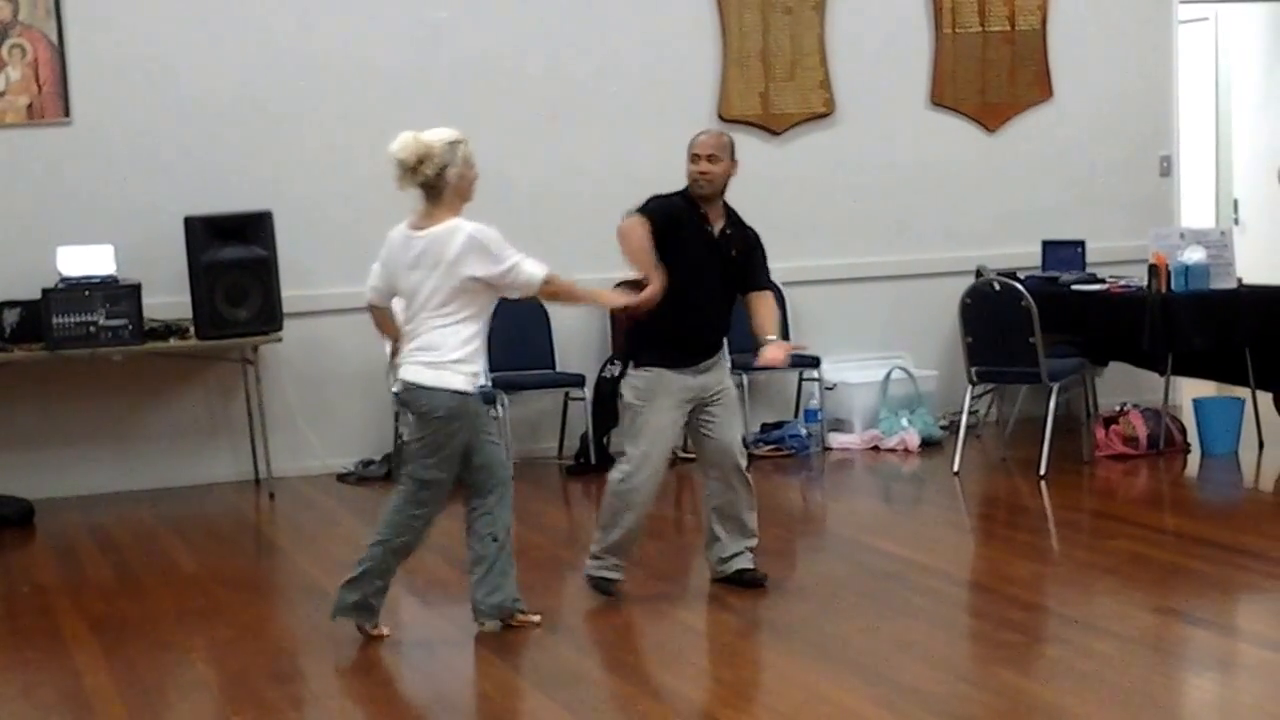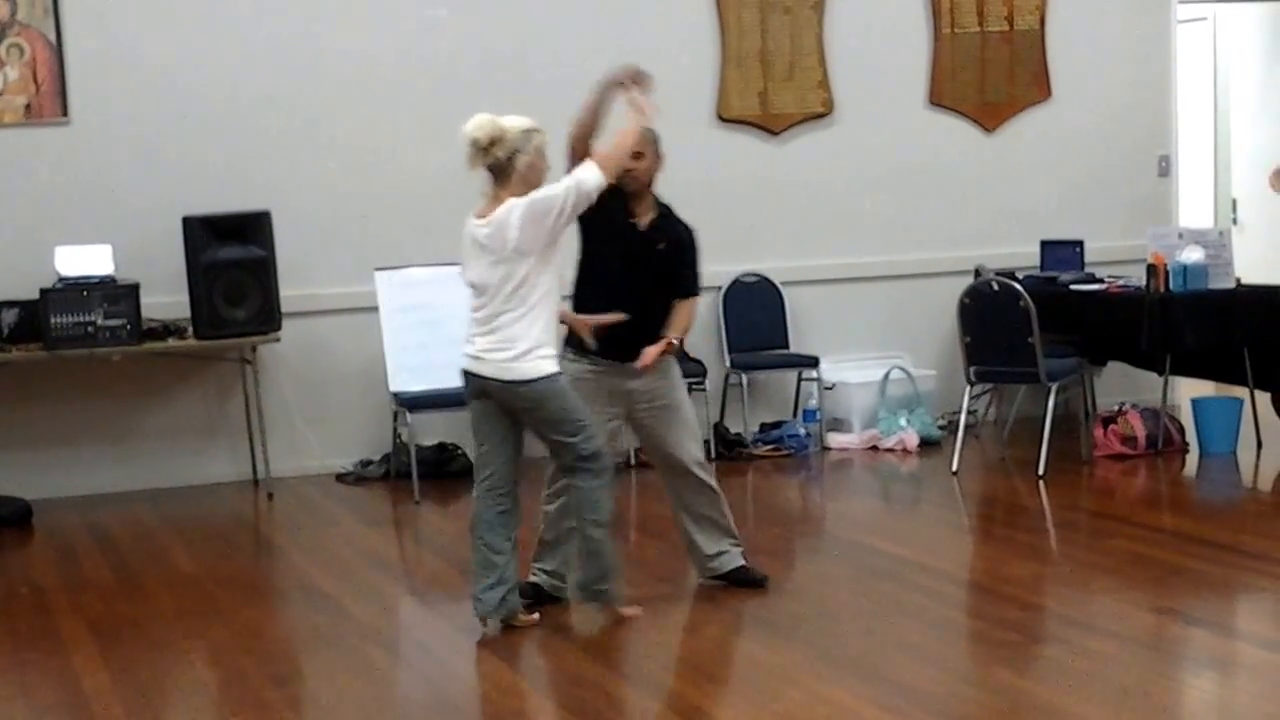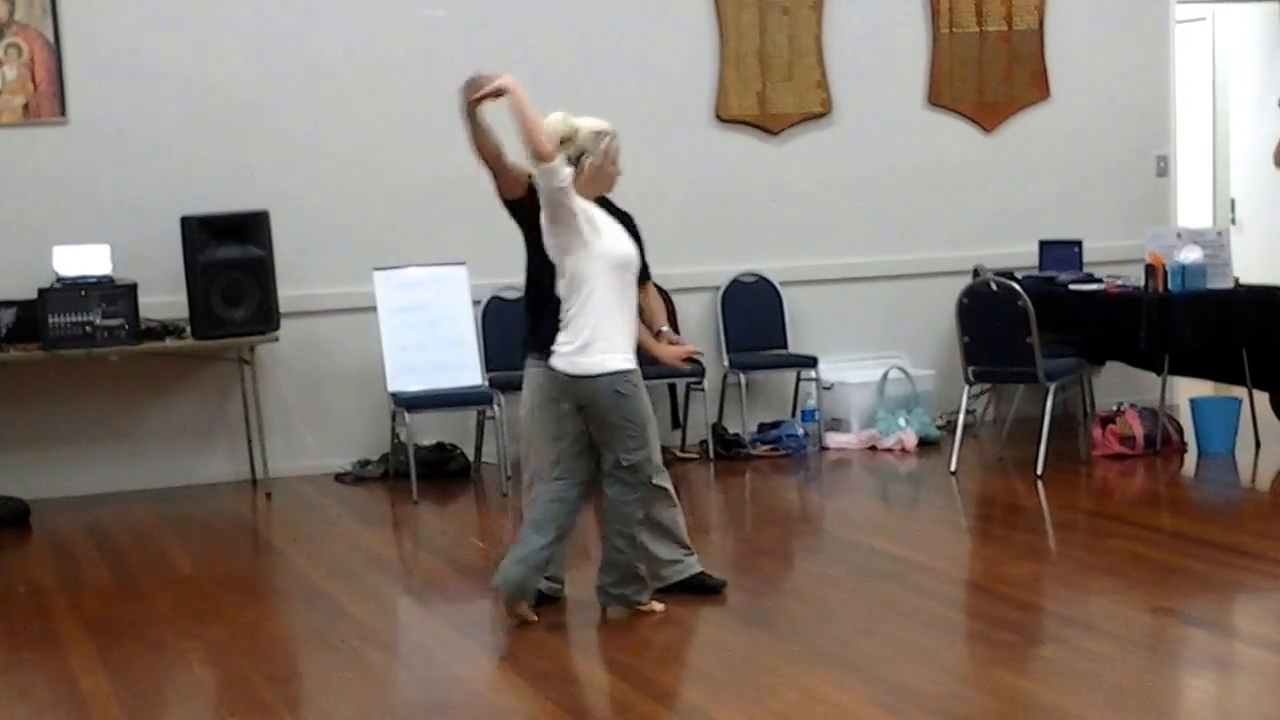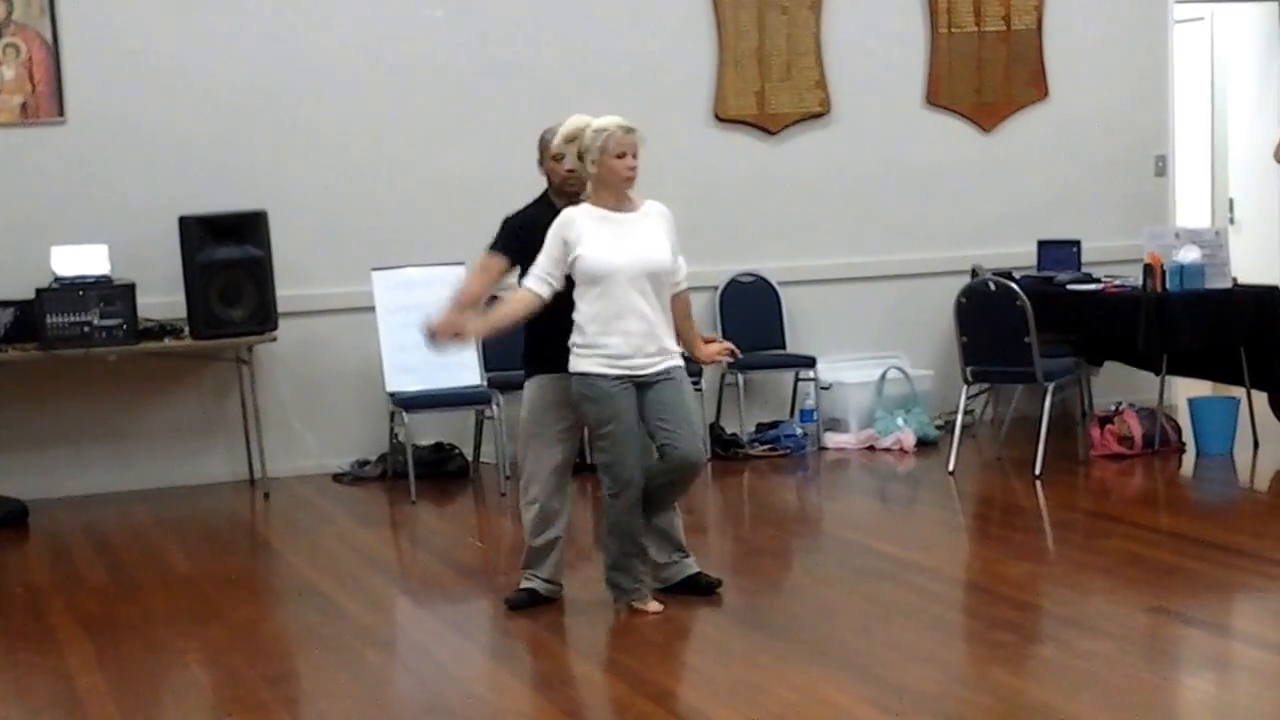
dt=0.3s
person 1, frame 1
left shoulder: (400, 238)
right shoulder: (471, 238)
left elbow: (376, 303)
right elbow: (539, 282)
right wrist: (600, 297)
left hip: (445, 383)
right hip: (446, 387)
left knee: (491, 480)
right knee: (421, 496)
left ankle: (498, 600)
right ankle: (359, 599)
person 1, frame 2
left shoulder: (478, 225)
right shoulder: (534, 213)
right elbow: (604, 165)
left wrist: (567, 317)
right wrist: (639, 114)
left hip: (482, 369)
right hip: (526, 373)
left knee: (494, 483)
right knee: (588, 460)
left ankle: (496, 600)
right ankle: (599, 582)
person 1, frame 3
left shoulder: (595, 218)
right shoulder: (566, 214)
right elbow: (546, 156)
right wrist: (513, 96)
left hip: (597, 366)
right hip: (599, 370)
left knee: (570, 476)
right knee: (629, 471)
left ankle: (518, 578)
right ankle: (624, 589)
person 1, frame 4
left shoulder: (659, 217)
right shoulder: (572, 224)
left elbow: (674, 291)
right elbow: (535, 292)
left wrist: (694, 347)
right wrist: (480, 324)
left hip: (660, 362)
right hip: (597, 370)
left knee: (687, 456)
right knee: (624, 477)
left ankle: (633, 517)
right ankle: (629, 584)
person 2, frame 1
left shoulder: (744, 236)
right shoulder: (668, 211)
left elbow: (759, 294)
right elbow: (631, 226)
left wrist: (771, 338)
right wrist: (654, 276)
left hip: (711, 366)
right hip: (657, 367)
left knee: (729, 464)
right knee: (639, 469)
left ankle: (732, 557)
right ankle: (605, 562)
person 2, frame 2
left shoulder: (677, 233)
right shoulder: (596, 207)
left elbow: (685, 302)
right elbow: (577, 151)
left wrist: (666, 343)
right wrist: (604, 93)
left hip: (652, 368)
right hip: (590, 365)
left knee: (689, 465)
right knee: (571, 473)
left ankle: (723, 559)
right ankle: (549, 576)
person 2, frame 3
left shoulder: (617, 221)
right shoulder: (536, 205)
left elbow: (642, 286)
right elbow: (495, 162)
left wrist: (662, 333)
right wrist: (473, 109)
right hip: (550, 365)
left knee: (646, 469)
right knee: (542, 479)
left ankle: (675, 566)
right ankle: (542, 577)
person 2, frame 4
right shoulder: (525, 225)
right elbow: (489, 272)
right wrist: (456, 315)
right hip: (550, 374)
right knee: (543, 482)
left ankle: (673, 567)
right ankle: (540, 577)
